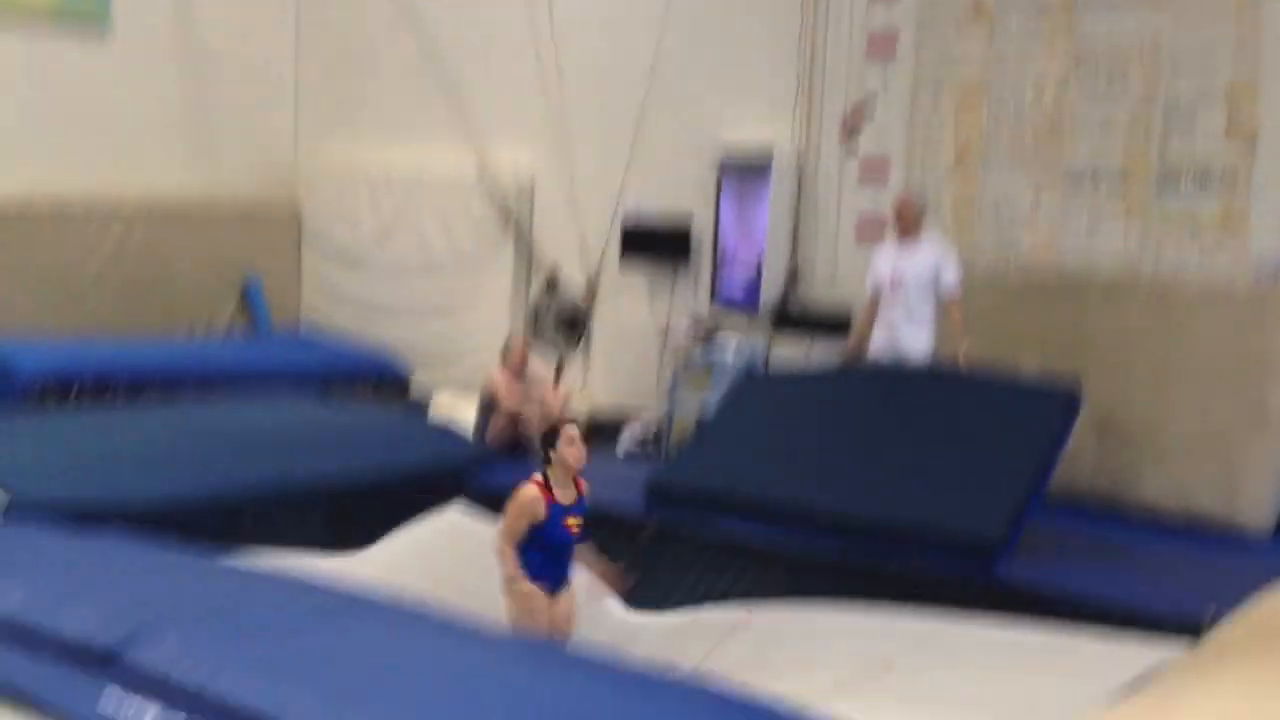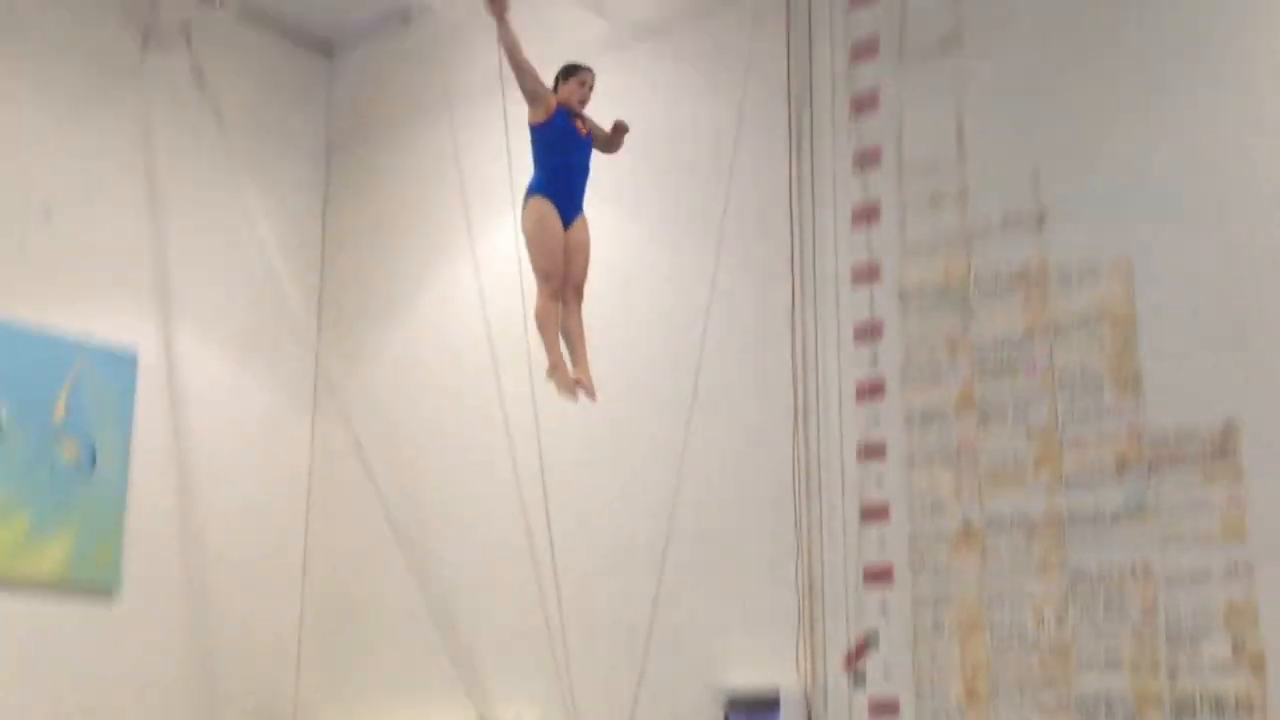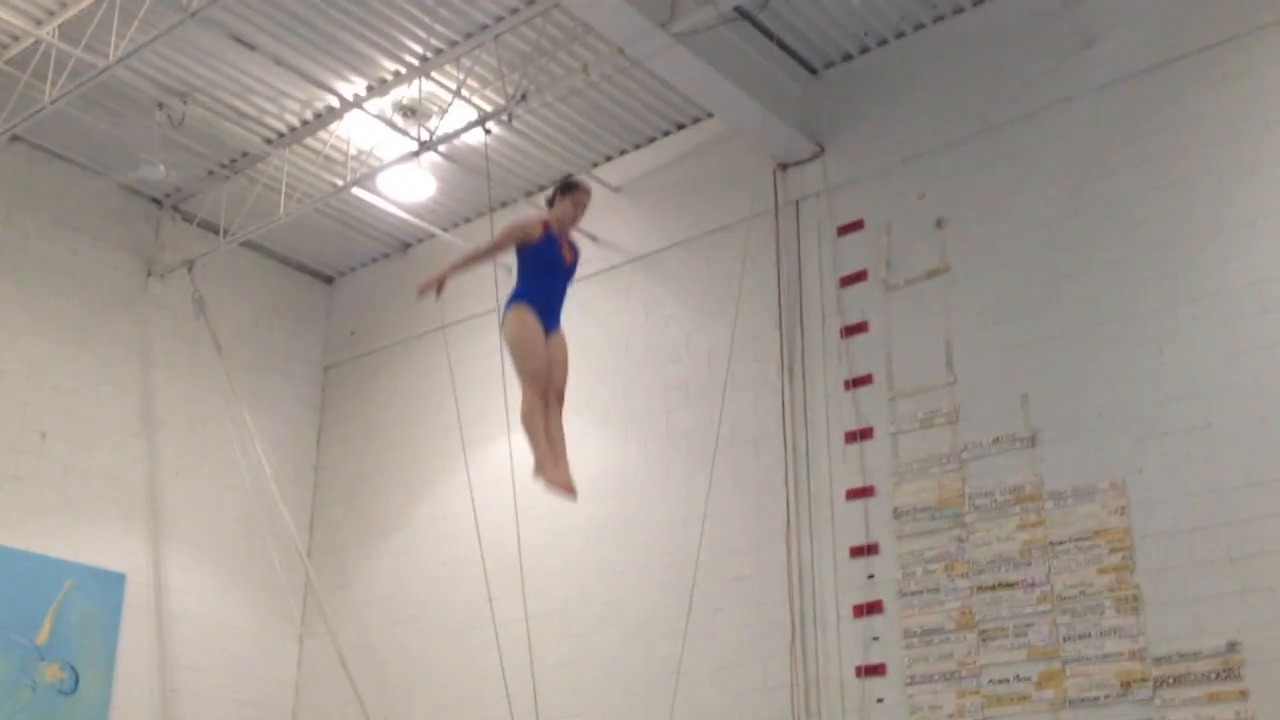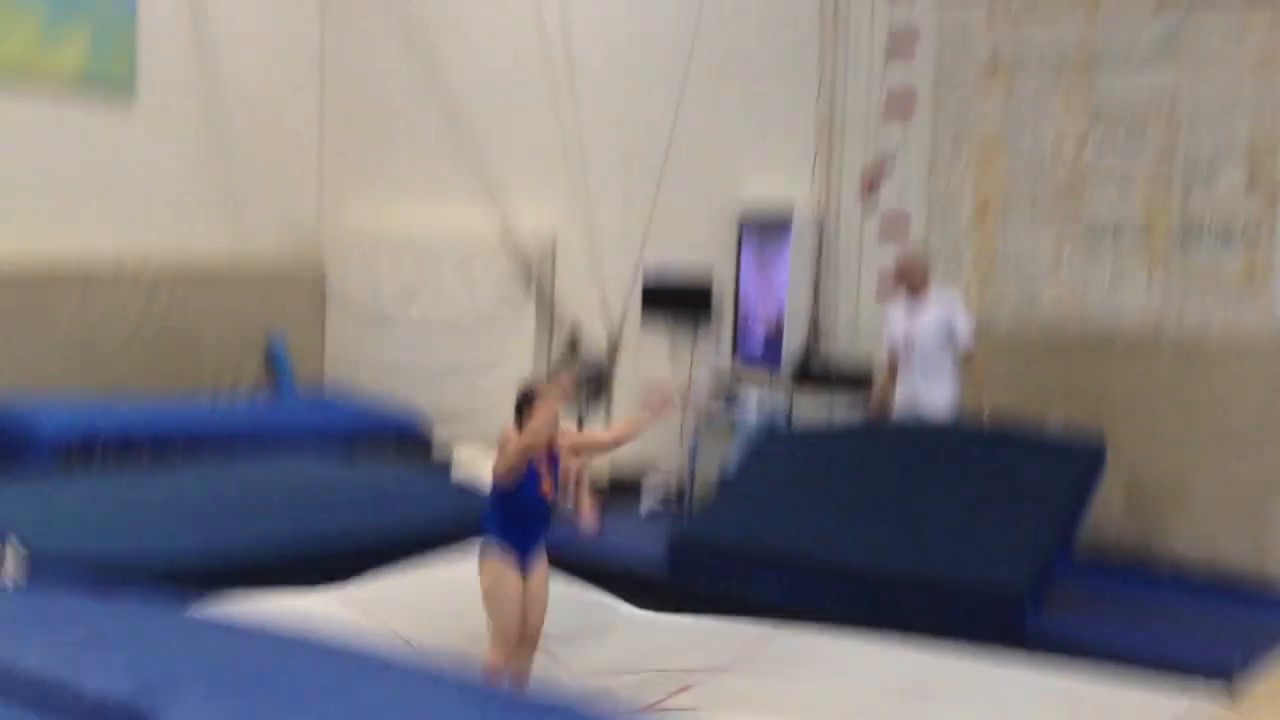
dt=0.7s
person 1, frame 1
left shoulder: (582, 489)
right shoulder: (531, 496)
right elbow: (504, 544)
left wrist: (603, 569)
right wrist: (516, 582)
left hip: (559, 585)
right hip: (530, 583)
person 1, frame 2
left shoulder: (585, 123)
right shoulder: (545, 106)
left elbow: (608, 146)
right elbow: (518, 61)
left wrist: (617, 134)
left hip: (574, 211)
right hip: (543, 203)
left knee: (573, 295)
right knee: (550, 288)
left ankle: (580, 366)
right ankle: (557, 363)
person 1, frame 3
left shoulder: (572, 249)
right shoulder: (532, 229)
right elbow: (485, 250)
right wrist: (444, 273)
left hip: (551, 324)
right hip: (523, 313)
left knee: (555, 398)
right knee: (535, 388)
left ankle: (560, 468)
right ankle: (544, 462)
person 1, frame 4
left shoulder: (560, 444)
right shoulder: (513, 445)
left elbow: (606, 440)
right elbow: (531, 440)
left wrist: (647, 415)
left hip: (533, 551)
right hip: (501, 549)
left knee: (533, 626)
left ankle: (518, 675)
